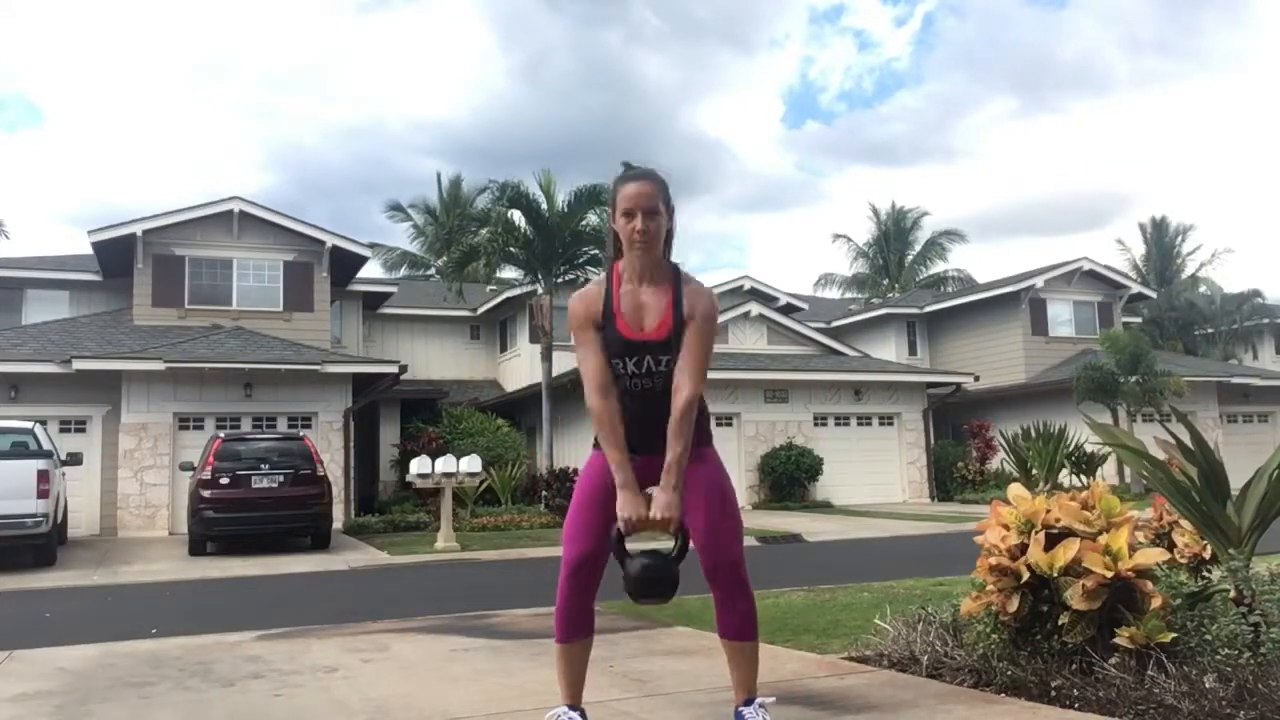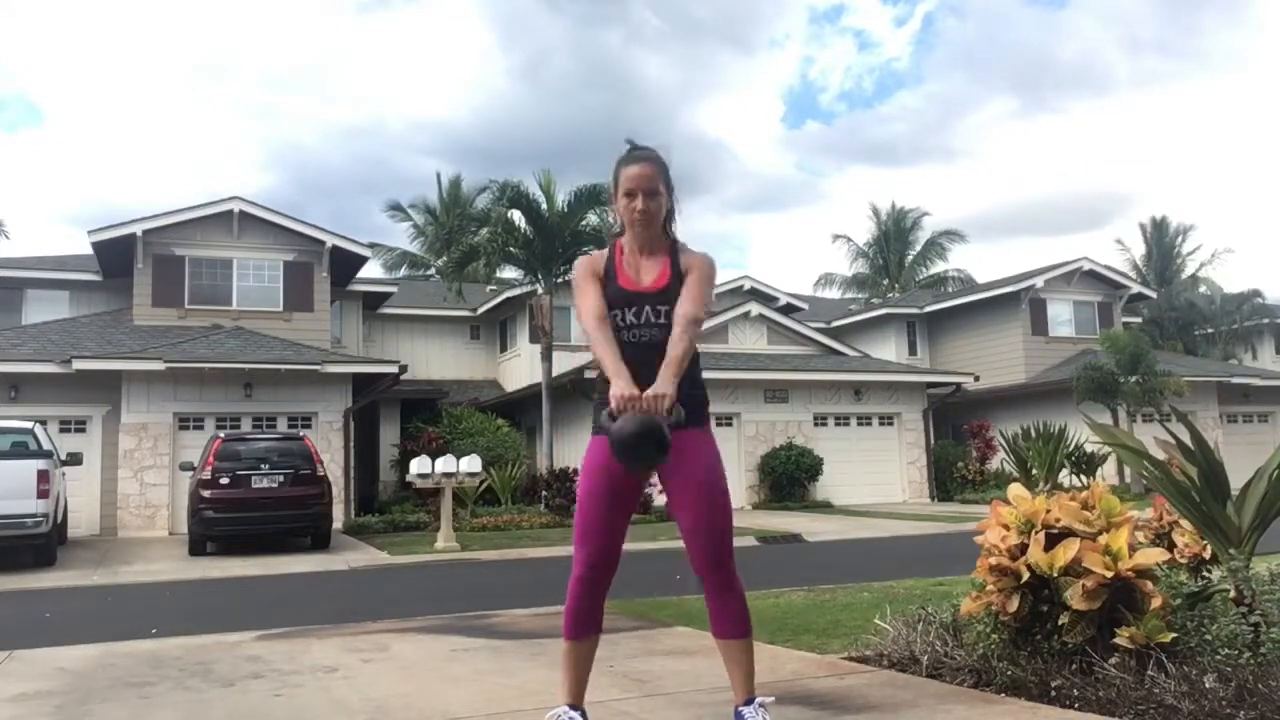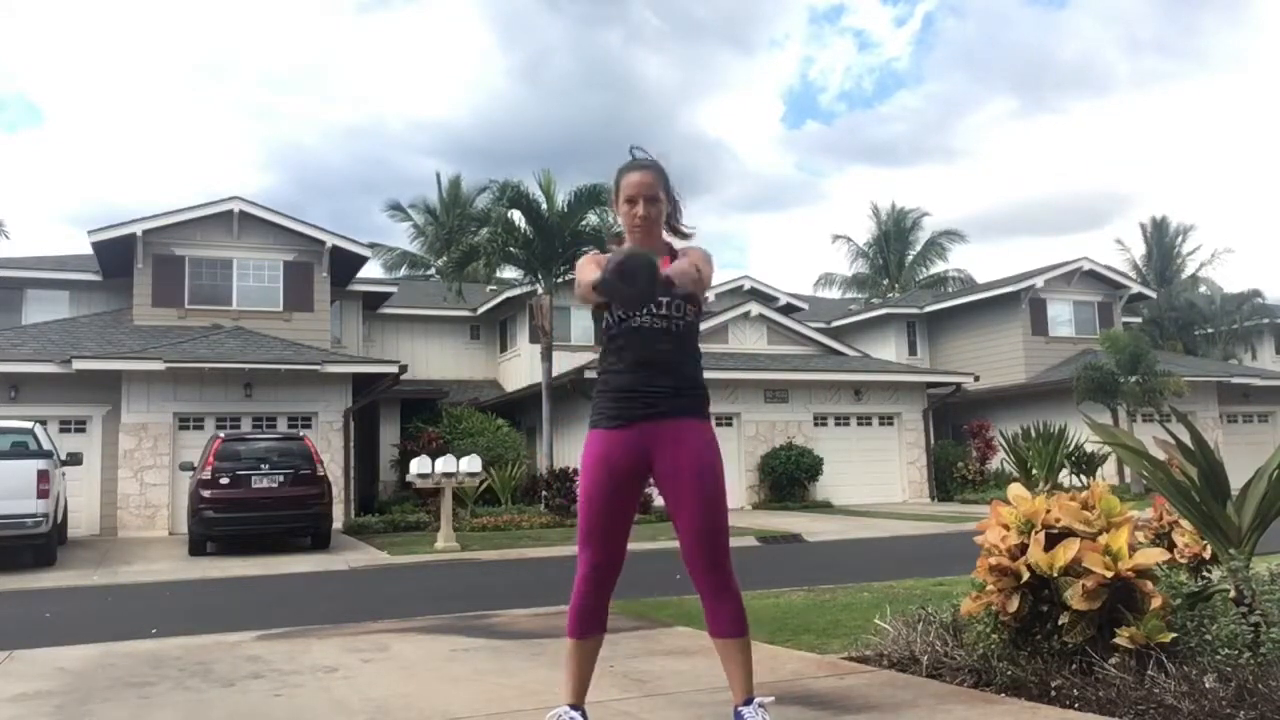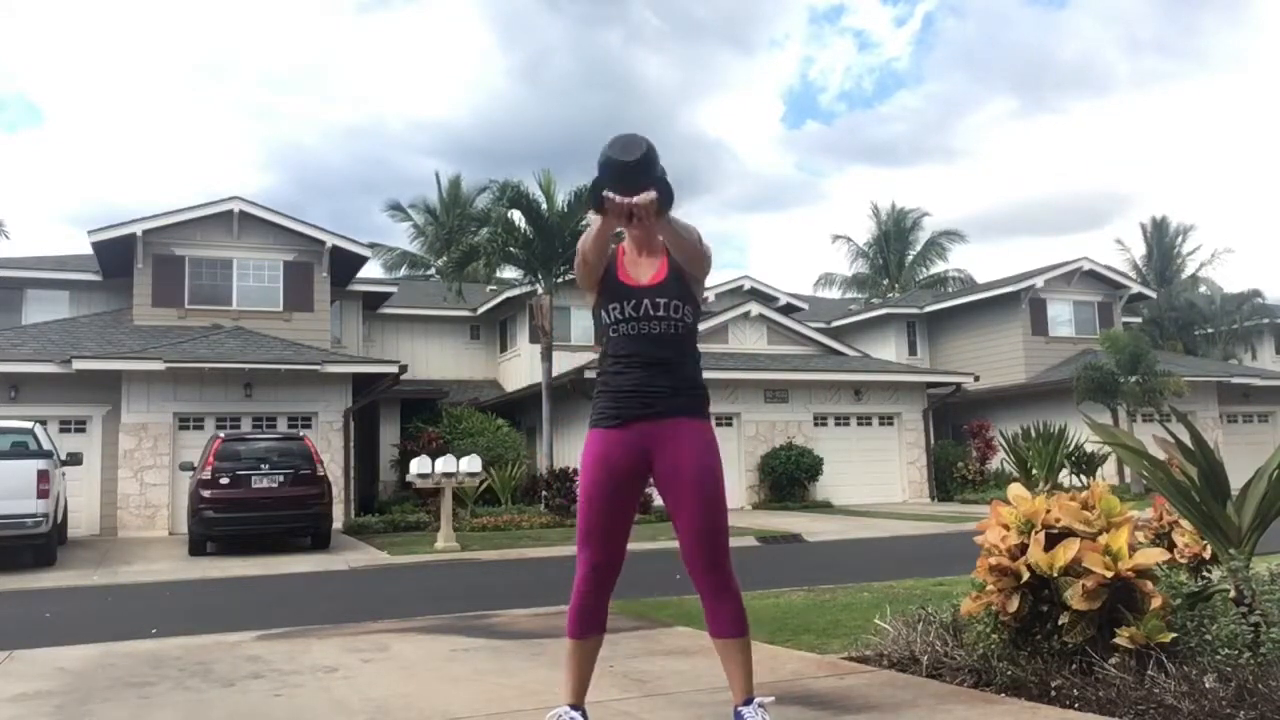
dt=0.1s
person 1, frame 1
left shoulder: (695, 298)
right shoulder: (588, 302)
left elbow: (686, 396)
right elbow: (600, 399)
left wrist: (671, 487)
right wrist: (626, 487)
left hip: (688, 448)
right hip: (615, 452)
left knee: (727, 569)
right knee: (577, 567)
person 1, frame 2
left shoulder: (694, 264)
right shoulder: (592, 266)
left elbow: (688, 325)
right elbow: (596, 328)
left wrist: (668, 382)
right wrist: (619, 381)
left hip: (684, 426)
left knee: (716, 565)
right knee: (590, 566)
person 1, frame 3
left shoulder: (691, 260)
right shoulder: (596, 264)
left elbow: (697, 276)
right elbow: (590, 286)
left wrist: (670, 267)
right wrist: (617, 270)
left hip: (683, 423)
right hip: (614, 426)
left knee: (711, 565)
right knee: (595, 567)
person 1, frame 4
left shoulder: (688, 262)
right shoulder: (599, 266)
left elbow: (692, 244)
right elbow: (587, 252)
left wrist: (658, 213)
right wrist: (608, 215)
left hip: (682, 422)
right hip: (614, 425)
left knee: (710, 565)
right knee: (595, 567)
